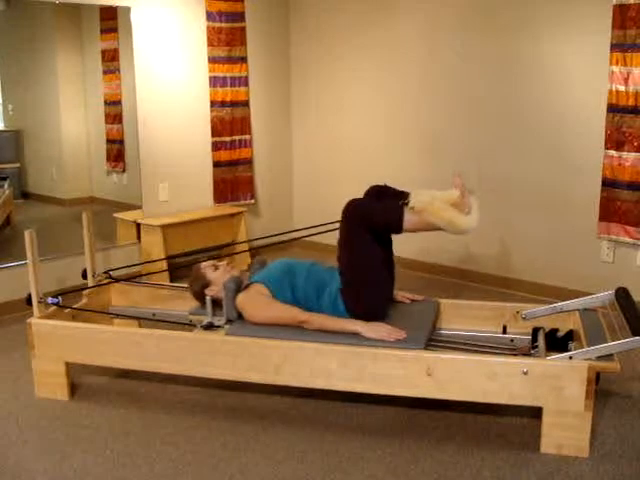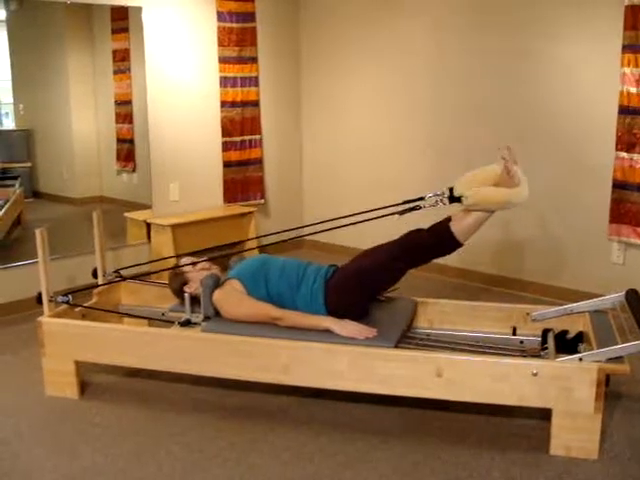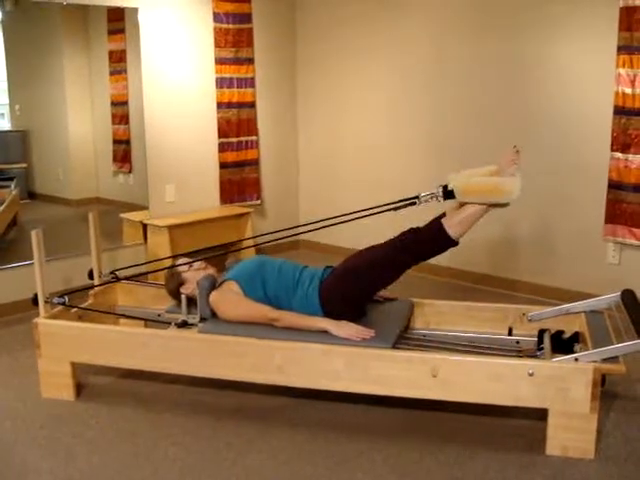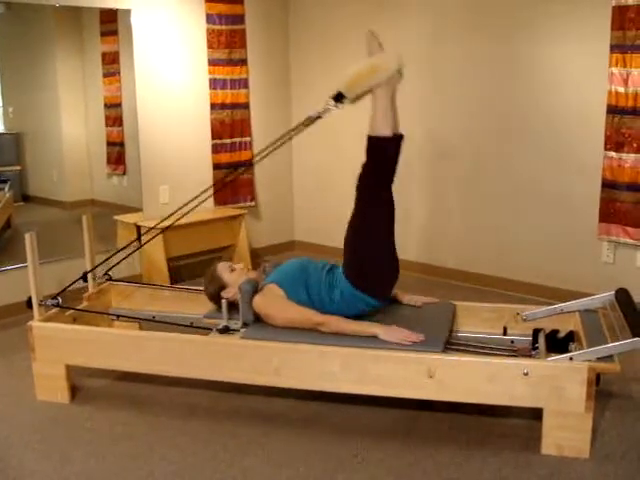
dt=1s
person 1, frame 1
left shoulder: (259, 279)
right shoulder: (247, 301)
right elbow: (301, 318)
left wrist: (386, 290)
right wrist: (360, 326)
left hip: (366, 292)
right hip: (356, 305)
left knee: (376, 194)
right knee: (356, 210)
person 1, frame 2
left shoulder: (240, 273)
right shoulder: (223, 297)
right elbow: (277, 315)
left wrist: (374, 285)
right wrist: (333, 323)
left hip: (334, 279)
right hip: (334, 298)
left knee: (417, 241)
right knee: (413, 247)
person 1, frame 3
left shoulder: (235, 276)
right shoulder: (220, 300)
right elbow: (274, 317)
left wrist: (369, 291)
right wrist: (330, 325)
left hip: (329, 282)
right hip: (329, 300)
left knee: (411, 242)
right knee: (408, 247)
person 1, frame 4
left shoulder: (273, 282)
right shoulder: (264, 304)
right elbow: (321, 322)
right wrist: (379, 329)
left hip: (362, 285)
right hip: (363, 285)
right knee: (371, 189)
